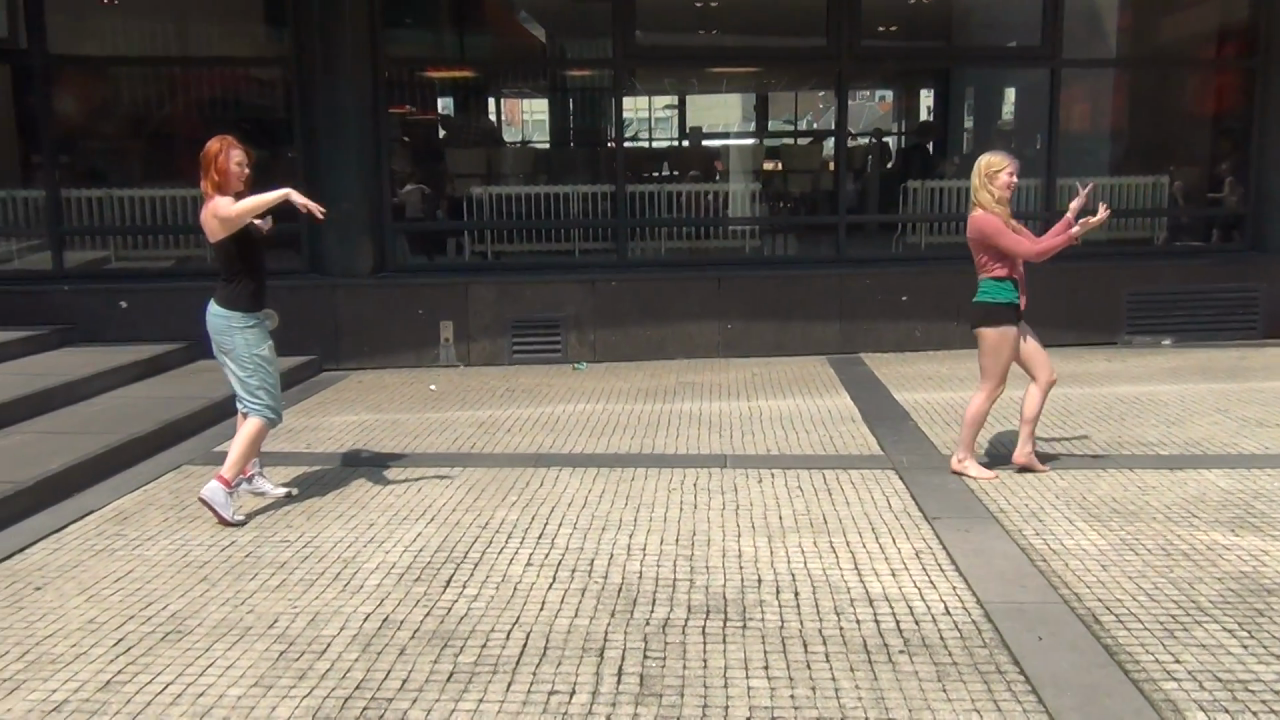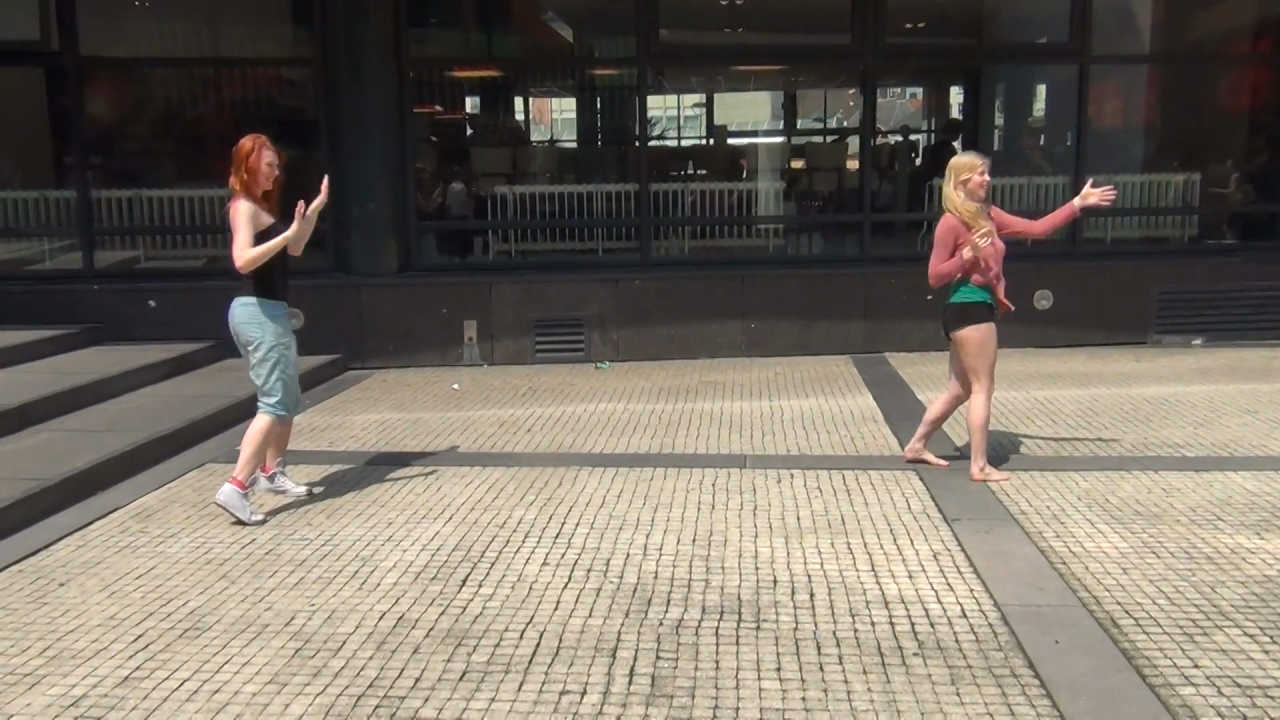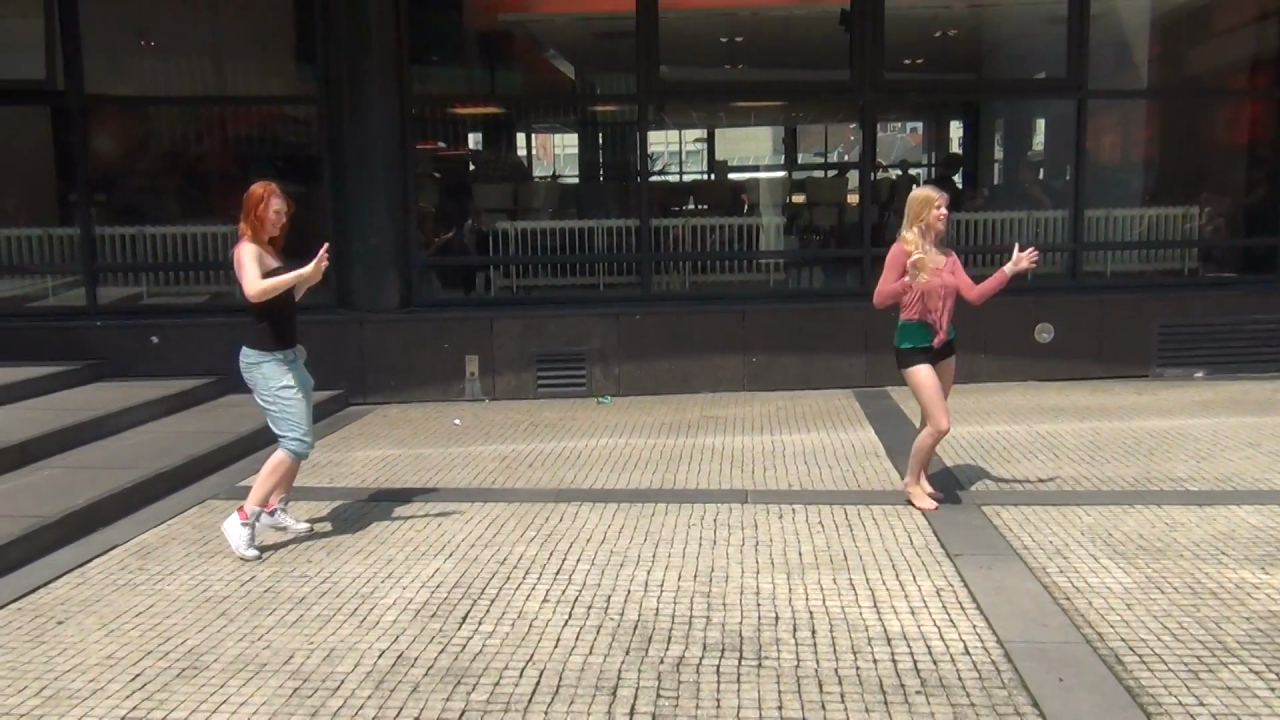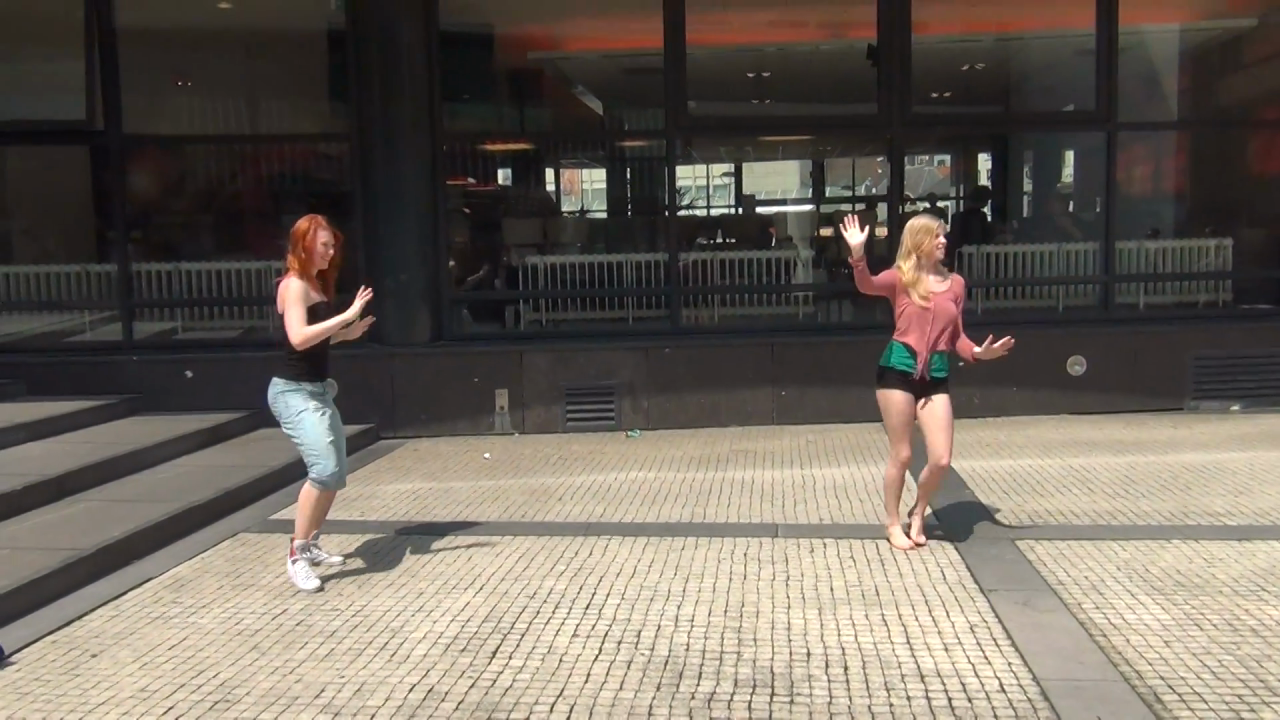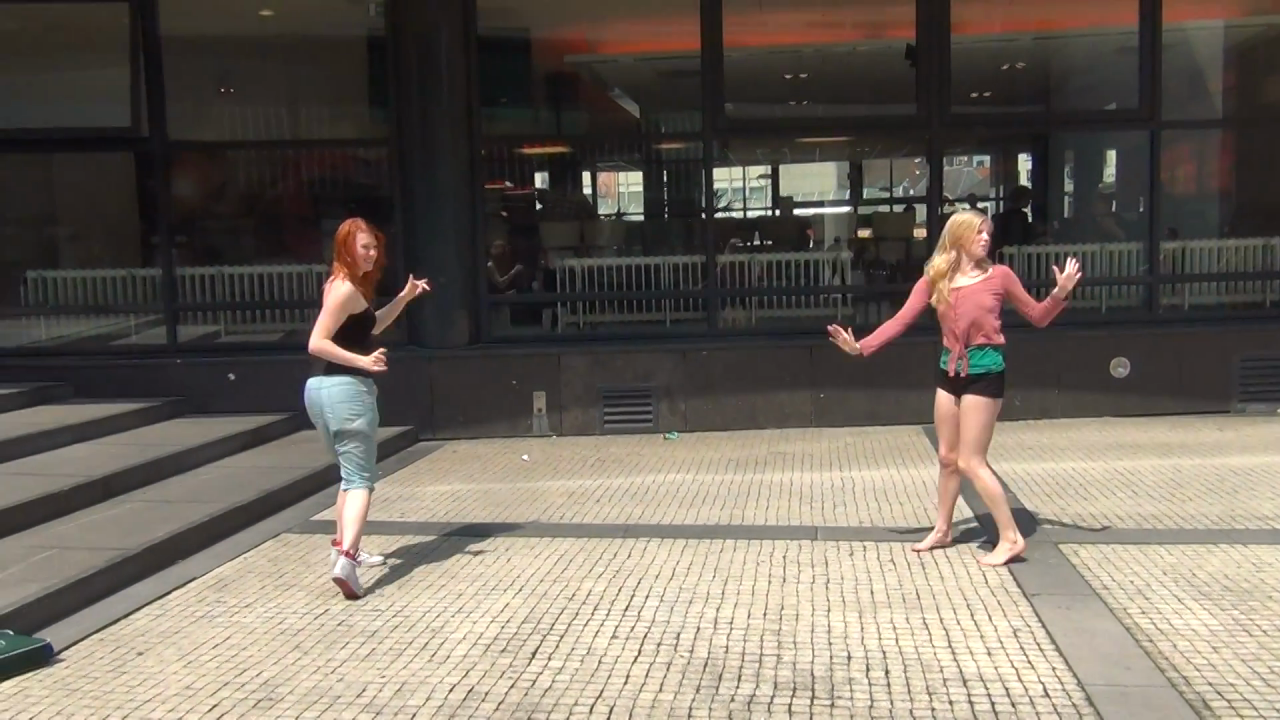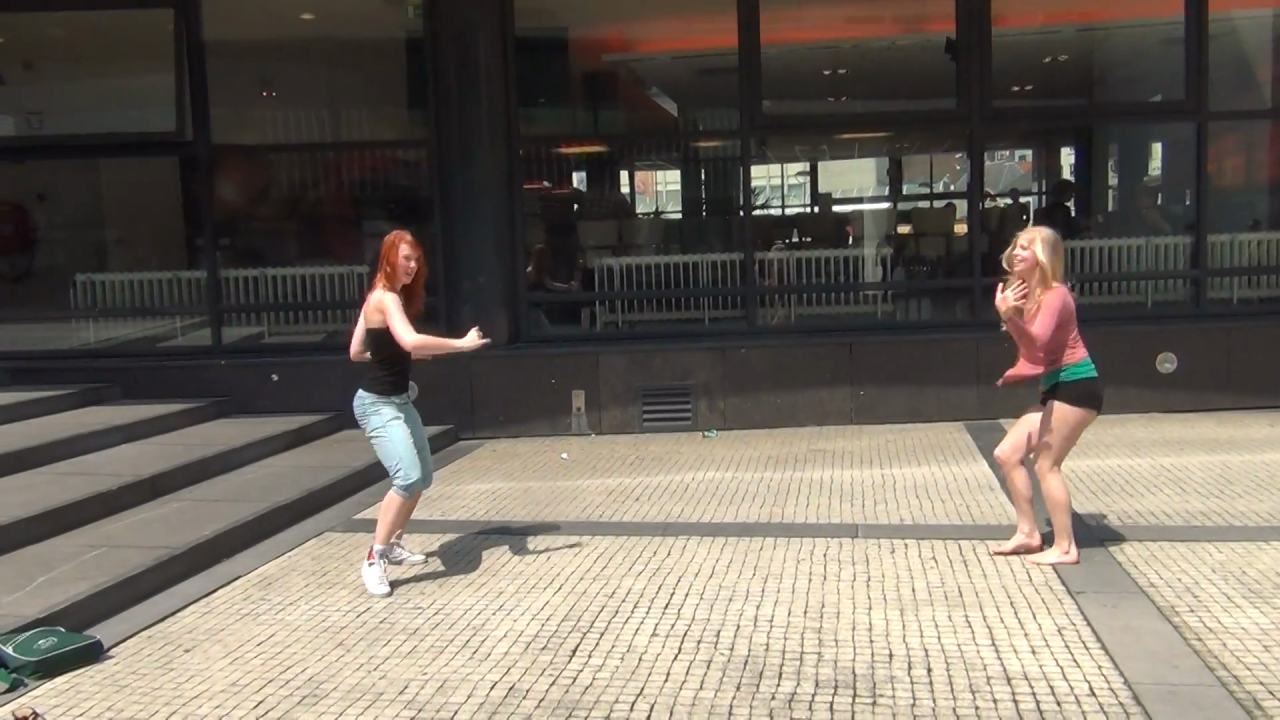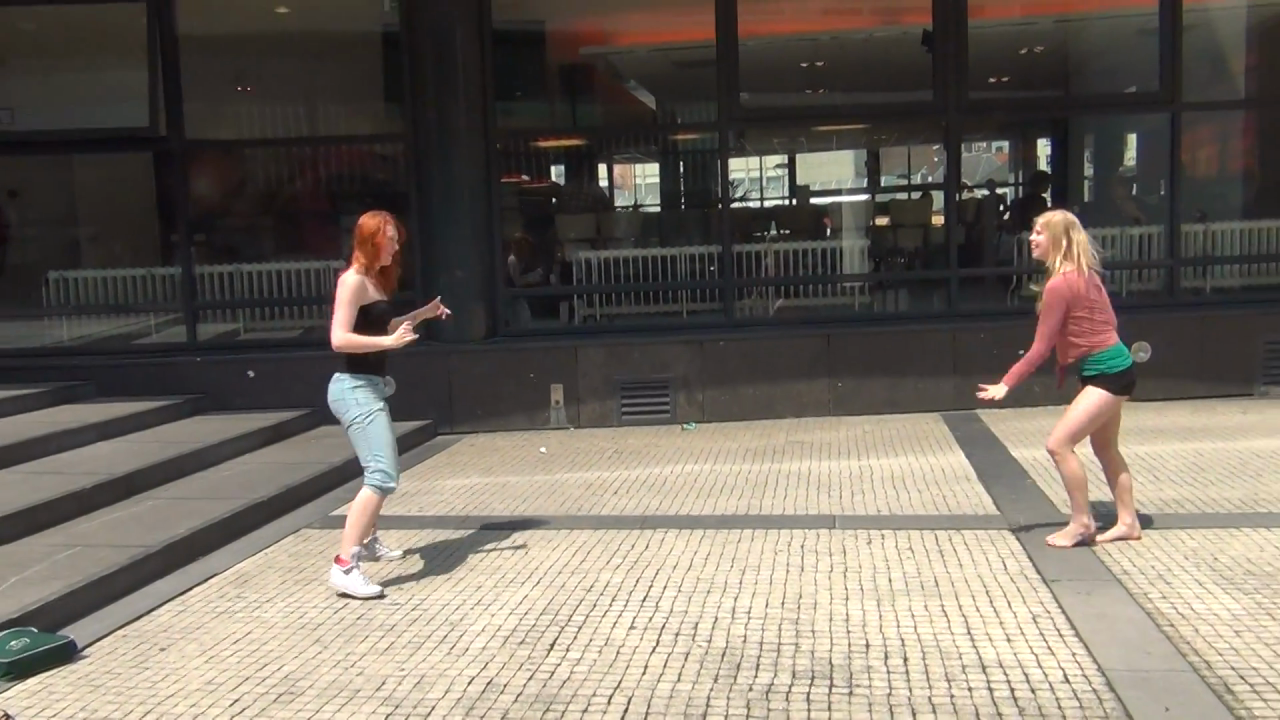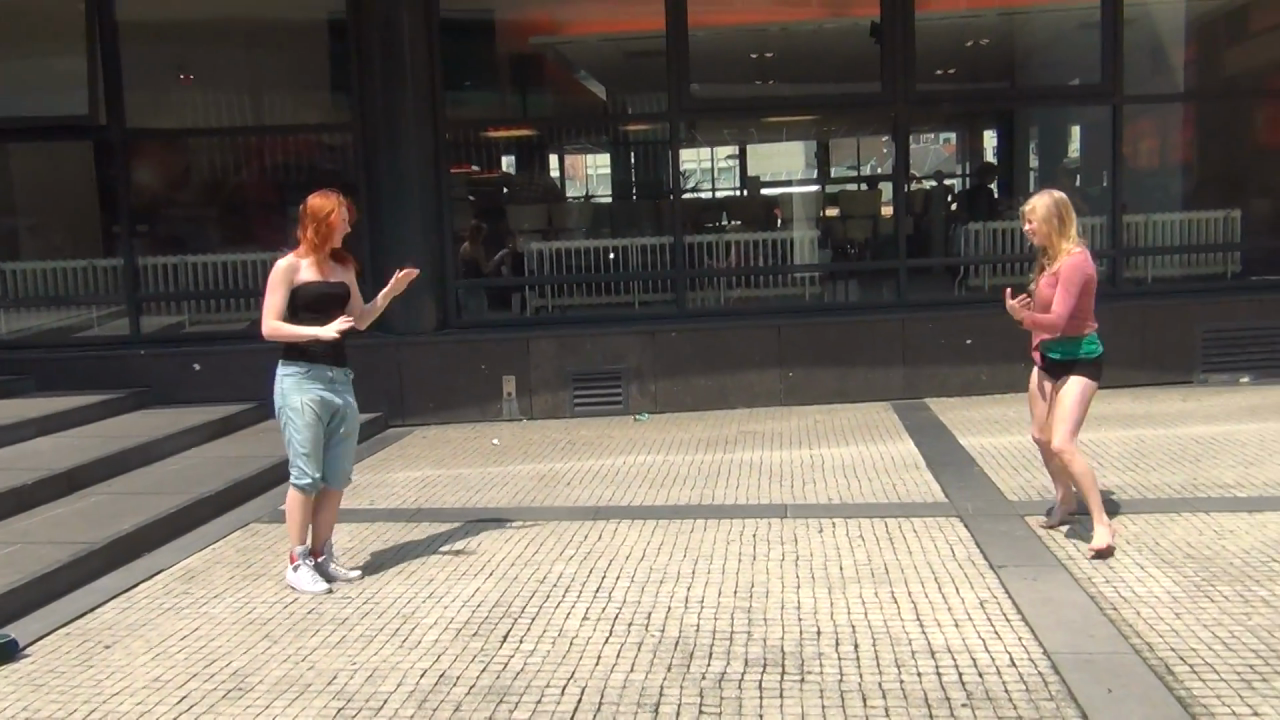
dt=0.4s
person 1, frame 1
left shoulder: (217, 207)
right shoulder: (220, 205)
right elbow: (238, 211)
left wrist: (257, 225)
right wrist: (285, 194)
left hip: (230, 315)
right hip: (240, 320)
left knee: (251, 400)
right knee: (265, 407)
left ankle: (249, 473)
right ankle: (221, 486)
person 1, frame 2
left shoulder: (262, 204)
right shoulder: (243, 207)
left elbow: (292, 250)
right elbow: (243, 261)
left wrist: (314, 211)
right wrist: (289, 231)
left hip: (270, 312)
right hip: (256, 312)
left knee: (284, 400)
right knee: (275, 403)
left ankle: (272, 471)
right ankle: (236, 487)
person 1, frame 3
left shoulder: (268, 249)
right shoulder: (248, 250)
right elbow: (255, 291)
left wrist: (309, 279)
right wrist: (305, 271)
left hip: (288, 356)
right hip: (267, 359)
left knee: (297, 440)
right knee: (296, 441)
left ankle: (275, 509)
right ankle: (243, 518)
person 1, frame 4
left shoulder: (316, 285)
right shoulder: (294, 285)
right elbow: (298, 339)
left wrist: (349, 331)
right wrist: (347, 316)
left hip: (318, 393)
right hip: (292, 394)
left knee: (335, 474)
right knee: (324, 469)
left ankle: (307, 545)
right ankle: (298, 555)
person 1, frame 5
left shoulder: (345, 285)
right shoulder: (344, 288)
left elbow: (367, 328)
right elbow: (316, 343)
left wrist: (403, 298)
right wrist: (363, 362)
left hip: (318, 389)
right hip: (345, 390)
left knee: (352, 475)
right knee: (359, 478)
left ankle: (344, 547)
right ankle: (345, 559)
person 1, frame 6
left shoulder: (383, 297)
right shoulder: (386, 300)
left elbow: (356, 352)
right elbow: (410, 342)
left wrist: (386, 356)
right wrist: (463, 344)
left hip: (395, 400)
right hip: (377, 405)
left knee: (417, 476)
right knee: (408, 476)
left ankle: (390, 544)
right ankle: (374, 559)
person 1, frame 7
left shoulder: (378, 280)
right shoulder: (352, 280)
right elbow: (340, 340)
left wrist: (422, 317)
right wrist: (390, 340)
left hip: (374, 388)
right hip: (355, 389)
left knee: (383, 471)
right knee: (382, 476)
left ankle: (367, 541)
right ankle: (344, 566)
person 1, frame 8
left shoulder: (342, 265)
right shoulder: (288, 267)
left elbow: (361, 320)
right elbow: (269, 328)
left wrist: (396, 288)
right wrist: (321, 331)
left hip: (339, 380)
right hip: (300, 379)
left knee: (337, 474)
right knee: (305, 475)
left ankle: (321, 554)
right ankle: (297, 563)
person 2, frame 1
left shoulder: (999, 217)
right shoulder: (983, 220)
left elbow: (1032, 248)
right elbow: (1034, 252)
left wrist: (1071, 215)
right wrist: (1077, 231)
left hip: (1008, 308)
right hip: (994, 307)
left knee: (1045, 376)
right knee: (991, 387)
left ankle: (1025, 451)
right ankle: (962, 458)
person 2, frame 2
left shoulder: (989, 215)
right shoulder: (951, 223)
left elbow: (1034, 229)
right elbow: (934, 277)
left wrist: (1078, 203)
right wrist: (968, 255)
left hip: (981, 308)
right hip: (967, 308)
left knee: (961, 389)
right knee: (981, 388)
left ankle: (916, 445)
right ankle: (980, 466)
person 2, frame 3
left shoulder: (948, 256)
right shoulder: (904, 250)
left elbow: (973, 295)
right elbow: (879, 299)
left wrist: (1009, 270)
right wrist: (909, 280)
left hip: (943, 343)
right hip: (913, 345)
left knee: (933, 422)
right knee: (940, 424)
left ankle: (916, 476)
right ankle: (912, 482)
person 2, frame 4
left shoulder: (956, 284)
right shoulder: (899, 278)
left elbow: (956, 337)
right elbow: (867, 284)
left wrist: (982, 352)
right wrist: (857, 253)
left hip: (936, 376)
right hip: (897, 371)
left knee: (941, 460)
right knee: (901, 454)
left ankle: (918, 513)
right ankle: (893, 524)
person 2, frame 5
left shoulder: (999, 276)
right shoulder: (933, 280)
left elbow: (1038, 316)
right elbow: (901, 321)
left wrist: (1060, 293)
right wrist: (861, 346)
left hip: (984, 373)
right hip: (951, 374)
left knee: (969, 461)
right knee: (948, 458)
left ankle: (1011, 539)
right ankle: (942, 531)
person 2, frame 6
left shoulder: (1053, 298)
right shoulder: (1028, 294)
left elbow: (1036, 344)
left wrist: (1009, 317)
left hip: (1076, 389)
right hip: (1056, 390)
left knee: (1045, 465)
right knee: (1005, 455)
left ankle: (1065, 546)
right ankle: (1027, 533)
person 2, frame 7
left shoulder: (1058, 286)
right shoulder: (1083, 275)
left elbow: (1042, 348)
left wrist: (1006, 384)
right wrist: (1070, 354)
left hip: (1106, 374)
right hip: (1113, 369)
left knee: (1058, 445)
right knee: (1106, 450)
left ankle: (1082, 522)
right ankle: (1127, 523)
person 2, frame 8
left shoulder: (1075, 263)
right shoulder: (1052, 259)
left elbow: (1057, 319)
left wrist: (1023, 315)
left hip: (1079, 360)
right hip: (1049, 357)
left knee: (1061, 445)
right knee: (1041, 437)
left ankle: (1102, 525)
right ankle: (1065, 504)
